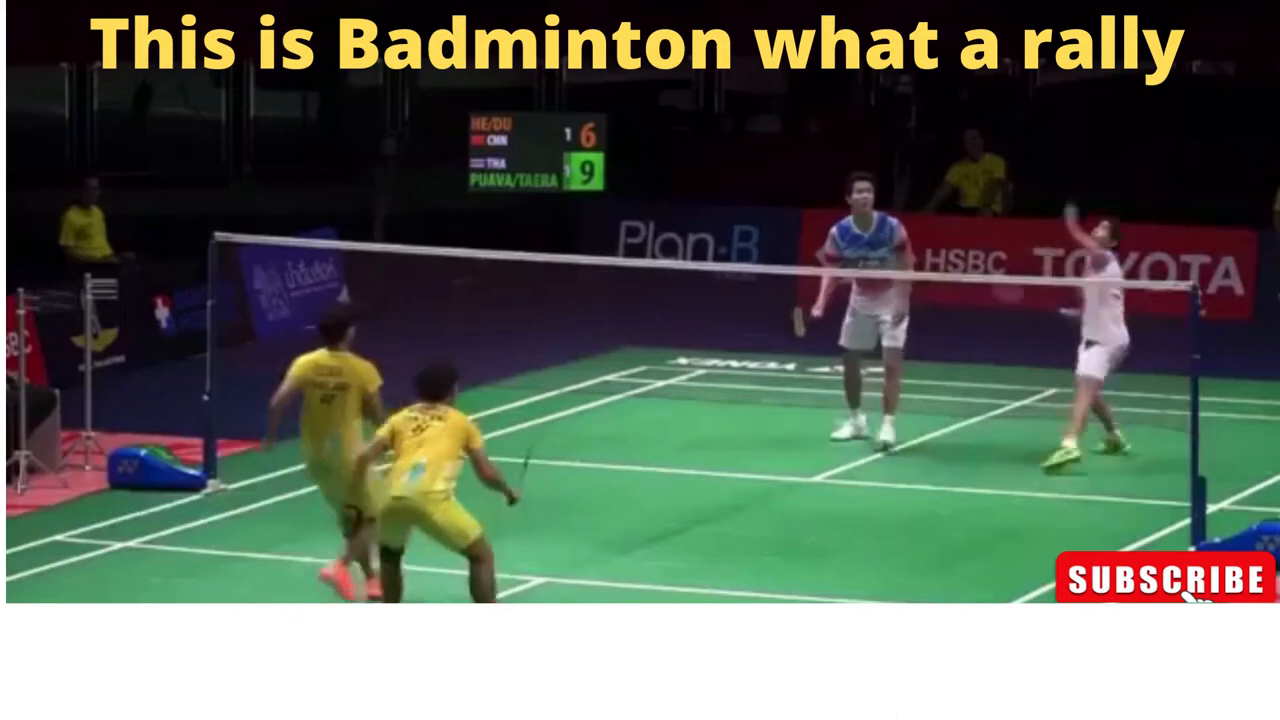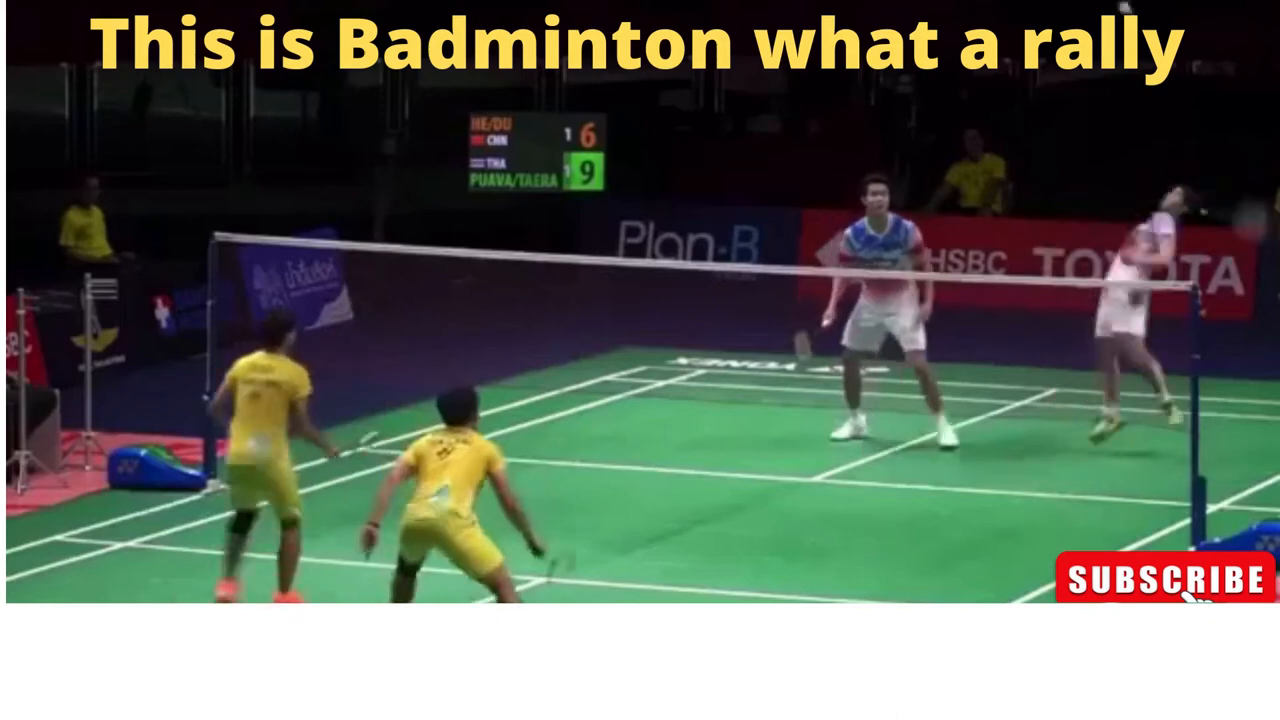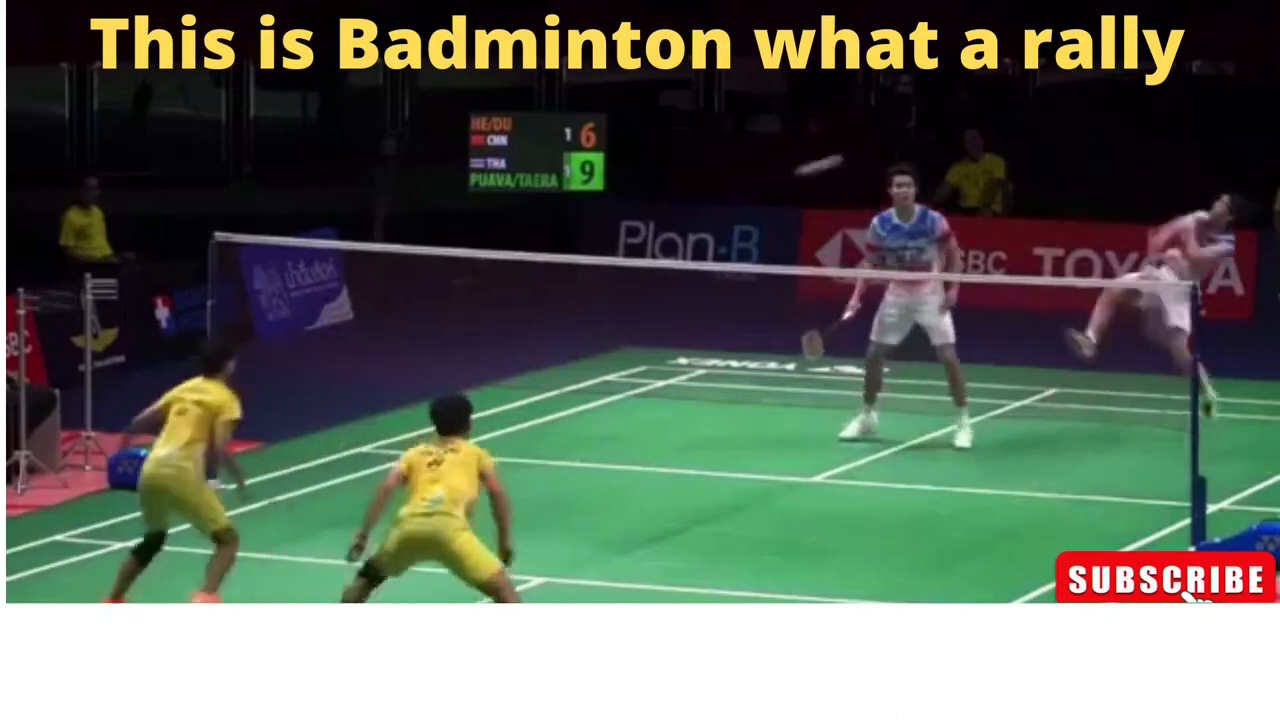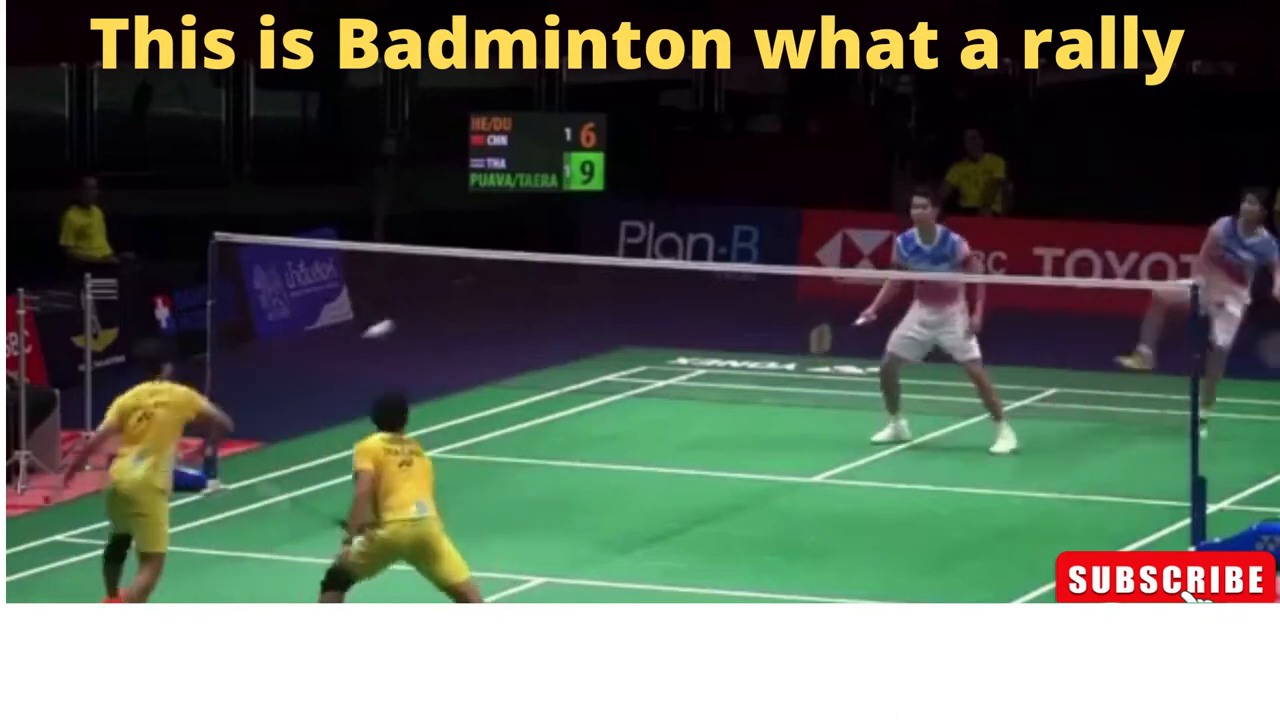
dt=0.2s
person 1, frame 1
left shoulder: (304, 365)
right shoulder: (363, 369)
left elbow: (277, 404)
right elbow: (377, 416)
left wrist: (271, 433)
left hip: (316, 457)
right hip: (348, 457)
left knee: (348, 519)
right knee: (367, 520)
left ankle: (371, 581)
right ankle: (339, 568)
person 1, frame 2
left shoulder: (243, 366)
right shoulder: (294, 374)
left elbow: (216, 407)
right elbow: (301, 425)
left wrist: (236, 423)
right wrist: (327, 446)
left hip: (238, 457)
right hip: (270, 458)
left knee: (243, 518)
right knee: (290, 523)
left ankle: (228, 583)
right ankle: (285, 595)
person 1, frame 3
left shoulder: (183, 389)
right shoulder: (225, 399)
left elbow: (139, 422)
right elbow: (221, 449)
left wrist: (122, 445)
right wrist: (239, 478)
left hip: (150, 473)
right hip: (180, 475)
left knee: (152, 541)
right knee: (227, 540)
left ankle: (113, 603)
right ankle: (206, 598)
person 1, frame 4
left shoulder: (126, 399)
right shoulder: (181, 395)
left elbow: (95, 441)
right elbow: (224, 423)
left wrist: (67, 475)
left hip: (118, 479)
right hip: (148, 485)
left knee: (118, 542)
right knee: (150, 564)
left ankle: (113, 600)
person 2, frame 1
left shoulder: (892, 226)
right shoulder: (838, 233)
left elbow: (907, 265)
right elbow: (831, 270)
left wrist: (903, 300)
right wrist: (821, 302)
left hip: (890, 300)
right hip: (860, 301)
left knee: (892, 362)
right knee: (850, 360)
left ankle: (888, 425)
right ankle: (856, 420)
person 2, frame 2
left shoulder: (906, 229)
right shoulder: (852, 235)
left elbow: (923, 267)
left wrist: (927, 301)
right wrist: (833, 306)
left hip: (903, 304)
right hip: (870, 303)
left knee: (919, 365)
right knee: (850, 360)
left ankle: (942, 424)
right ankle: (855, 420)
person 2, frame 3
left shoulder: (933, 220)
right shoulder: (880, 224)
left elbow: (954, 255)
right elbow: (870, 263)
left wrist: (953, 288)
right wrist: (856, 297)
left hip: (930, 295)
right hip: (896, 296)
left knee: (948, 358)
right knee: (874, 356)
left ankle: (963, 423)
right ankle: (867, 417)
person 2, frame 4
left shoulder: (954, 242)
right shoulder: (903, 243)
left elbow: (977, 276)
right elbow: (895, 280)
left wrist: (977, 314)
right wrist: (874, 308)
left hip: (953, 315)
right hip: (920, 314)
left knee: (976, 373)
right knee: (887, 368)
left ankle: (1004, 431)
right ankle: (896, 424)
person 3, frame 1
left shoulder: (1104, 259)
right shoulder: (1102, 264)
left elbow: (1092, 246)
left wrist: (1072, 226)
right wrist: (1079, 313)
left hip: (1106, 340)
right hip: (1097, 337)
left knee: (1084, 389)
right knee: (1089, 387)
left ankle: (1069, 447)
right ankle: (1114, 437)
person 3, frame 2
left shoulder: (1166, 222)
right shoulder: (1159, 218)
left elbow: (1165, 260)
left wrist: (1135, 258)
left hip: (1131, 293)
right hip: (1115, 290)
left knee: (1135, 352)
right knee: (1105, 354)
left ankle: (1165, 400)
right ankle: (1110, 415)
person 3, frame 3
left shoulder: (1225, 245)
right shoulder: (1200, 219)
left elbow: (1196, 254)
right elbow: (1167, 233)
left hip: (1182, 291)
right hip: (1158, 275)
left knee: (1179, 351)
right knee: (1112, 292)
left ankle: (1205, 392)
right ankle: (1091, 339)
person 3, frame 4
right shoulder: (1223, 226)
right elbow: (1203, 257)
right wrist: (1204, 282)
left hip: (1231, 301)
right hip: (1206, 287)
left knee: (1216, 359)
right knee: (1160, 299)
left ankle: (1203, 415)
right ankle: (1145, 353)
person 4, frame 1
left shoulder: (399, 419)
right shoulder: (461, 422)
left elbow: (365, 456)
right elbow: (487, 474)
right wrist: (509, 492)
left hip: (394, 499)
right hip: (432, 499)
left knee: (390, 556)
right knee: (482, 556)
person 4, frame 2
left shoulder: (424, 443)
right shoulder: (486, 448)
left elbow: (392, 479)
right elbow: (508, 501)
left wrist: (373, 524)
right wrist: (530, 537)
left hip: (414, 520)
right hip: (454, 522)
left knee: (406, 567)
right knee: (503, 586)
person 4, frame 3
left shoulder: (415, 454)
right shoulder: (476, 454)
left elbow: (386, 488)
right elbow: (497, 493)
left wrist: (362, 535)
right wrist: (505, 541)
left hip: (411, 528)
right hip: (448, 528)
left knee: (368, 577)
right knee: (503, 591)
person 4, frame 4
left shoulder: (367, 448)
right shoulder: (420, 454)
left elbow: (362, 493)
left wrist: (350, 540)
left hip: (392, 530)
right hip: (430, 529)
left knee: (334, 581)
right knee: (469, 597)
